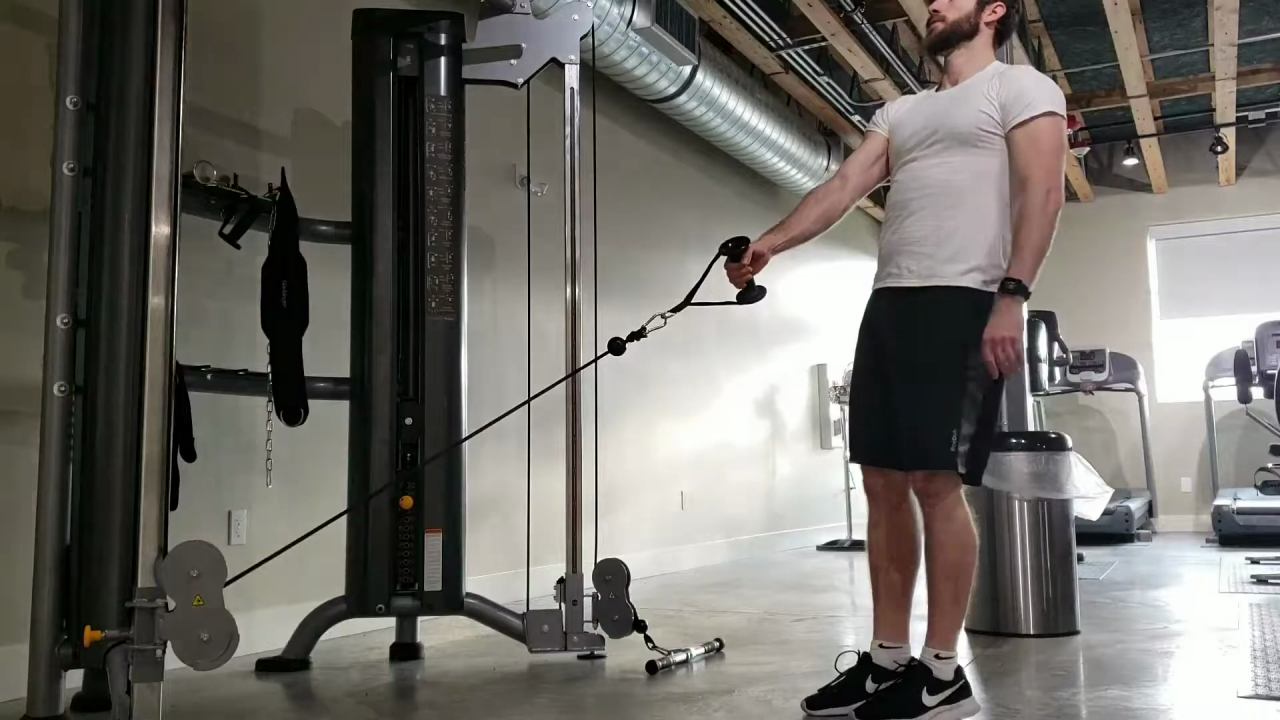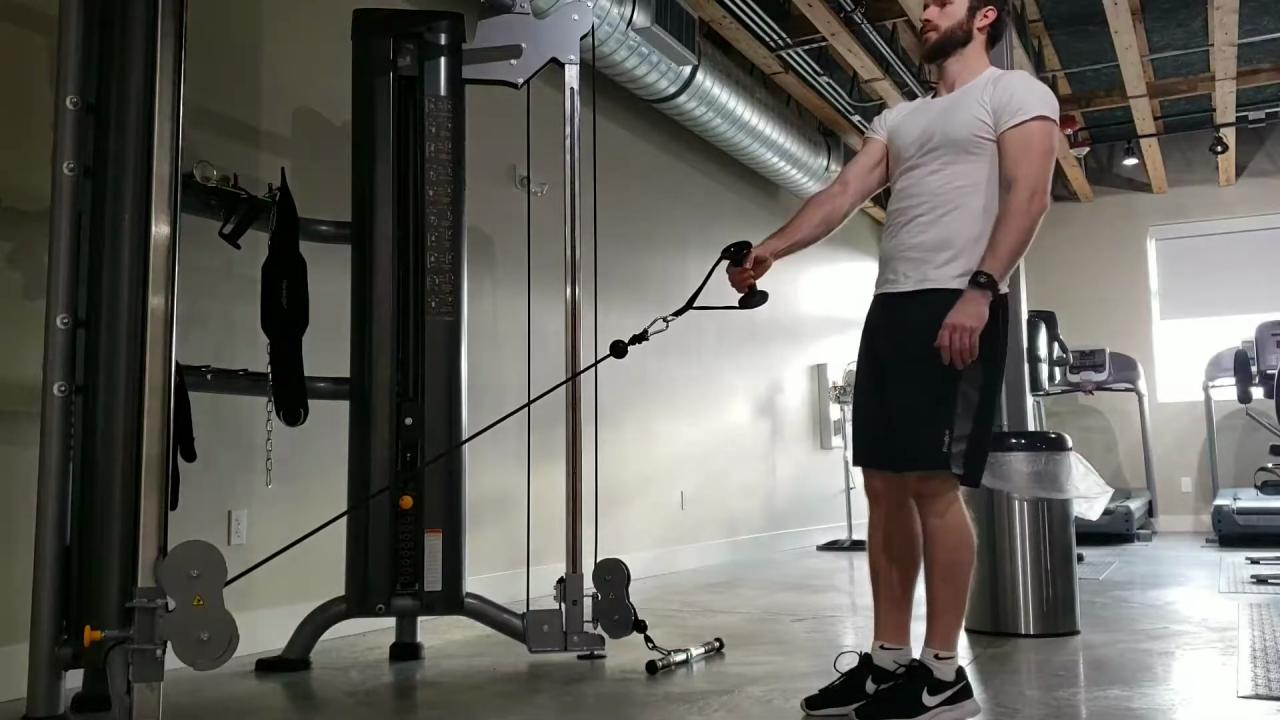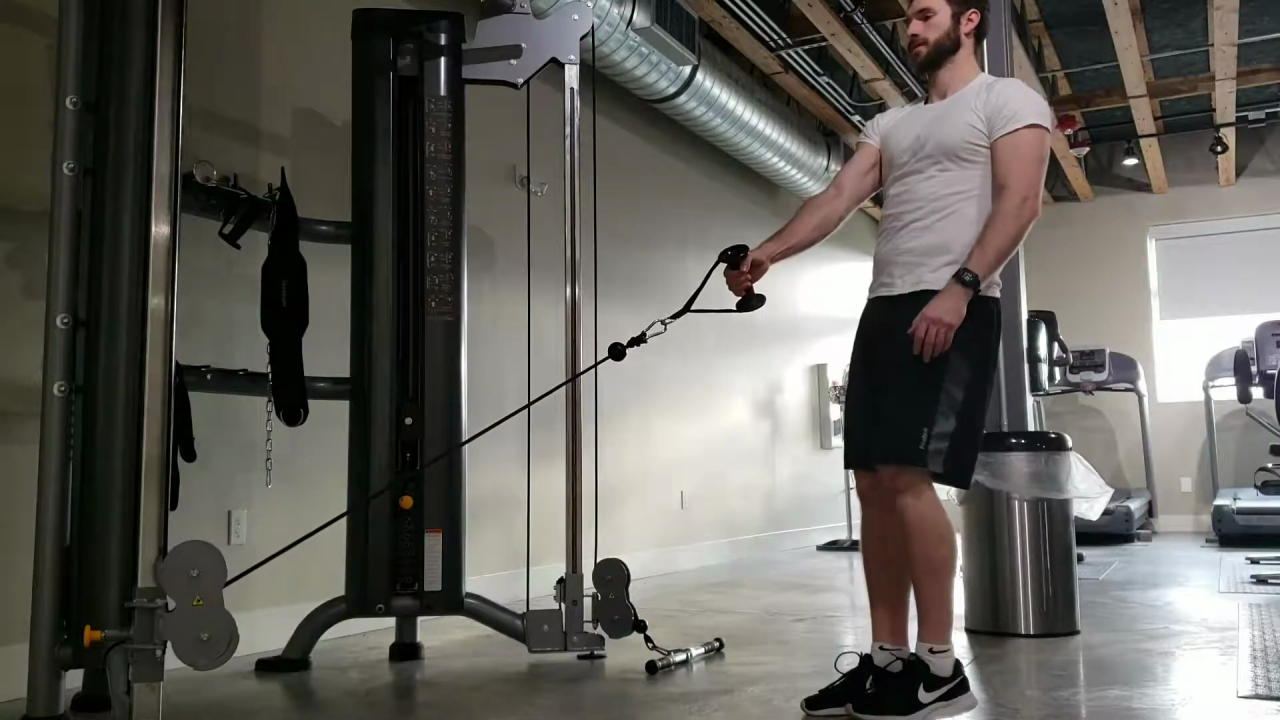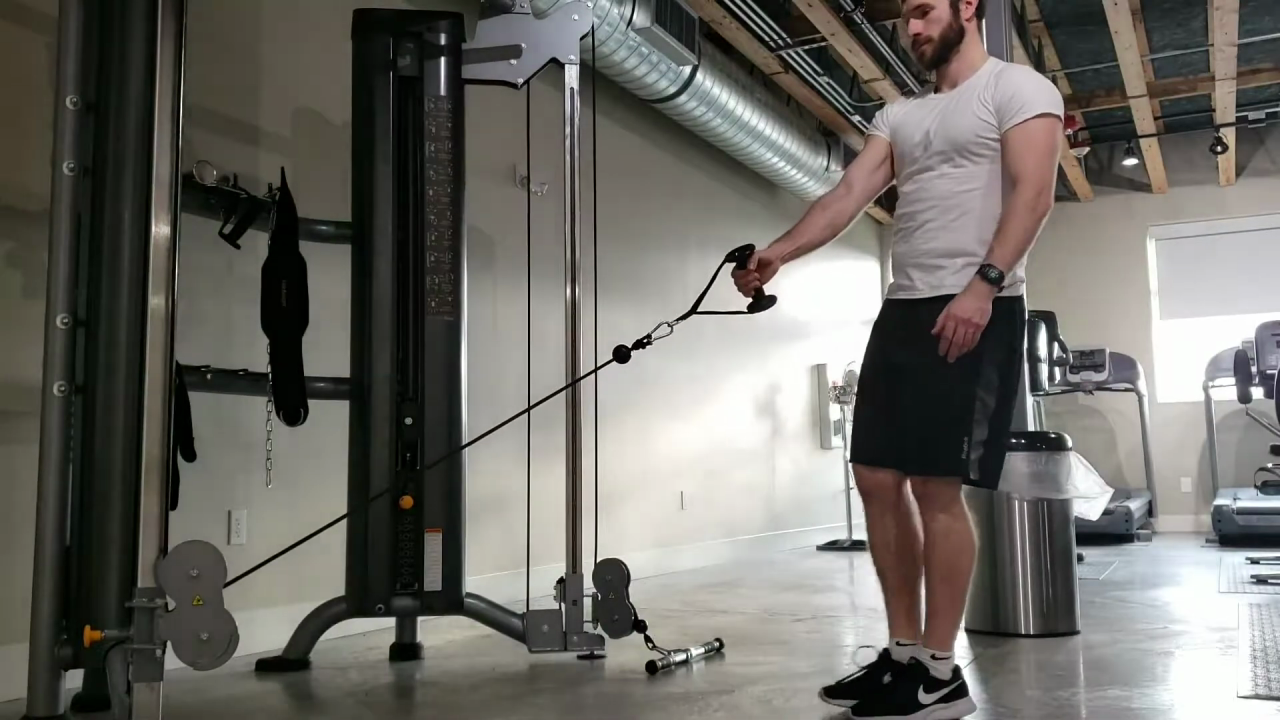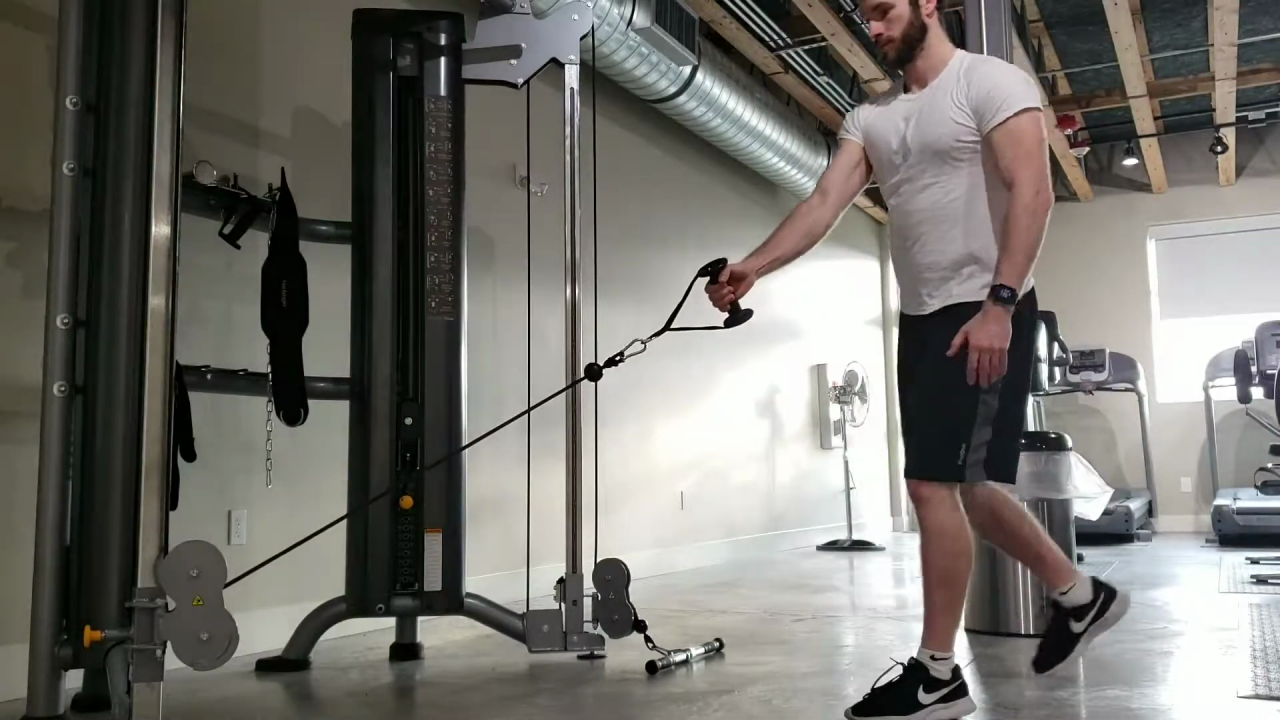
dt=0.5s
person 1, frame 1
left shoulder: (1021, 87)
right shoulder: (899, 111)
left elbow: (1042, 192)
right elbow: (841, 188)
left wrist: (1012, 294)
right wrist: (768, 243)
left hip: (960, 303)
right hip: (888, 304)
left knee: (936, 484)
right knee: (884, 483)
right ankle: (887, 661)
person 1, frame 2
left shoulder: (1016, 92)
right shoulder: (900, 117)
left elbow: (1028, 194)
right elbow: (843, 192)
left wrist: (979, 288)
right wrist: (769, 249)
left hip: (959, 308)
right hip: (890, 308)
left knee: (932, 484)
right knee: (884, 485)
right ankle: (890, 659)
person 1, frame 3
left shoulder: (1008, 100)
right shoulder: (891, 123)
left elbow: (1019, 202)
right elbow: (838, 197)
left wrist: (961, 288)
right wrist: (767, 253)
left hip: (953, 312)
right hip: (884, 311)
left knee: (906, 477)
right knee: (873, 484)
right ankle: (887, 659)
person 1, frame 4
left shoulder: (1019, 88)
right shoulder: (899, 114)
left elbow: (1033, 192)
right elbow: (848, 194)
left wrist: (985, 283)
right wrist: (776, 254)
left hip: (973, 312)
right hip: (901, 310)
left knee: (937, 487)
right knee: (877, 479)
right ankle: (903, 653)
person 1, frame 5
left shoulder: (990, 82)
right shoulder: (871, 115)
left elbow: (1032, 194)
right elbow: (824, 201)
left wrist: (1000, 303)
right wrist: (751, 267)
left hip: (983, 313)
right hip: (920, 317)
left knee: (935, 484)
right knee: (963, 482)
right ankle: (1080, 595)
